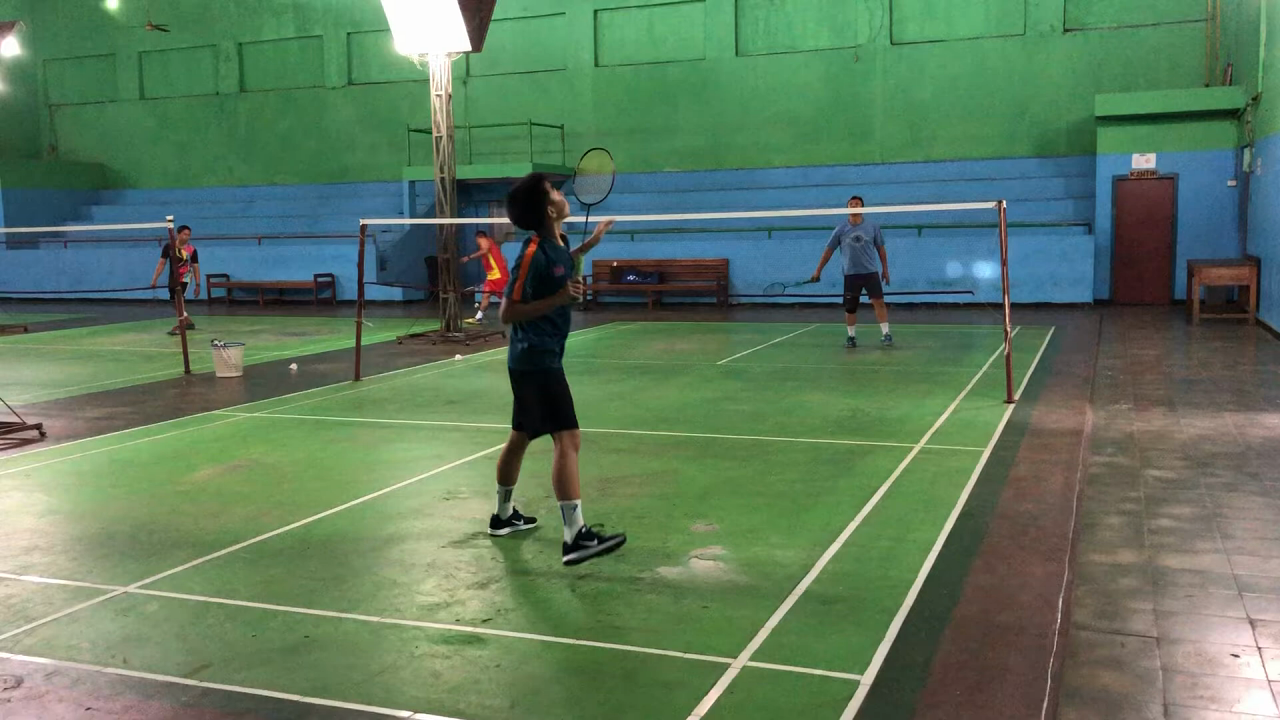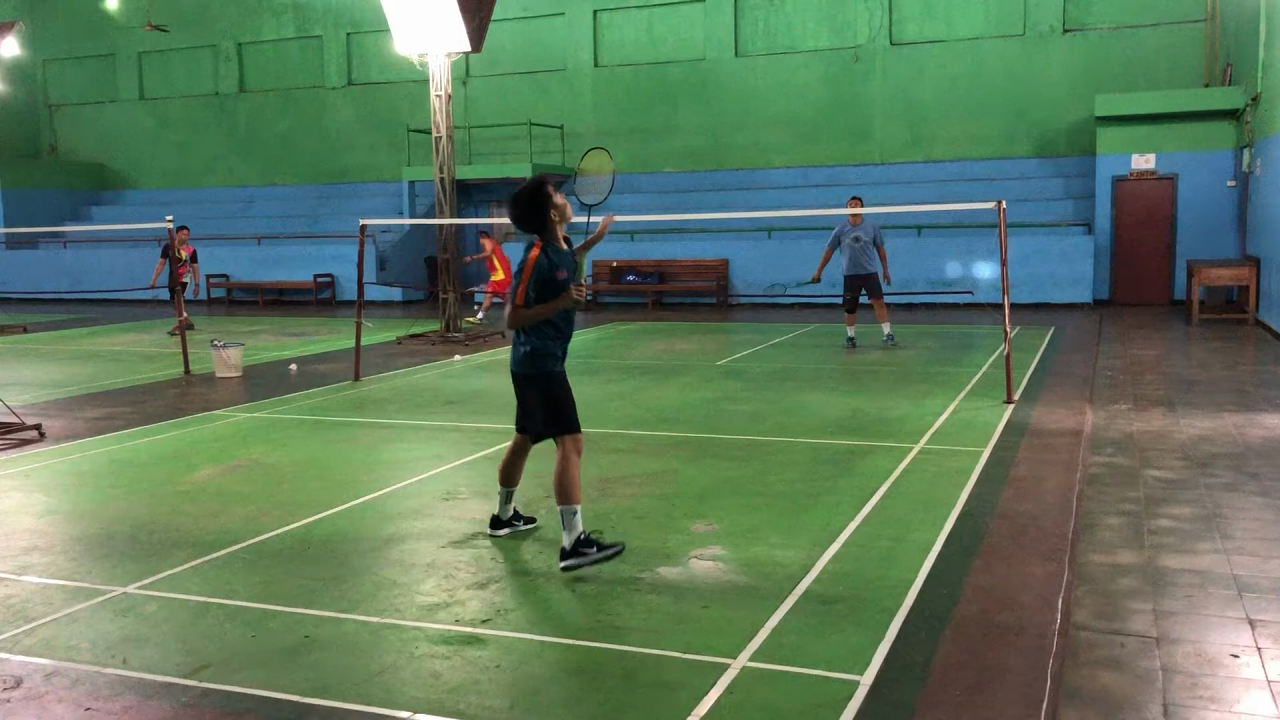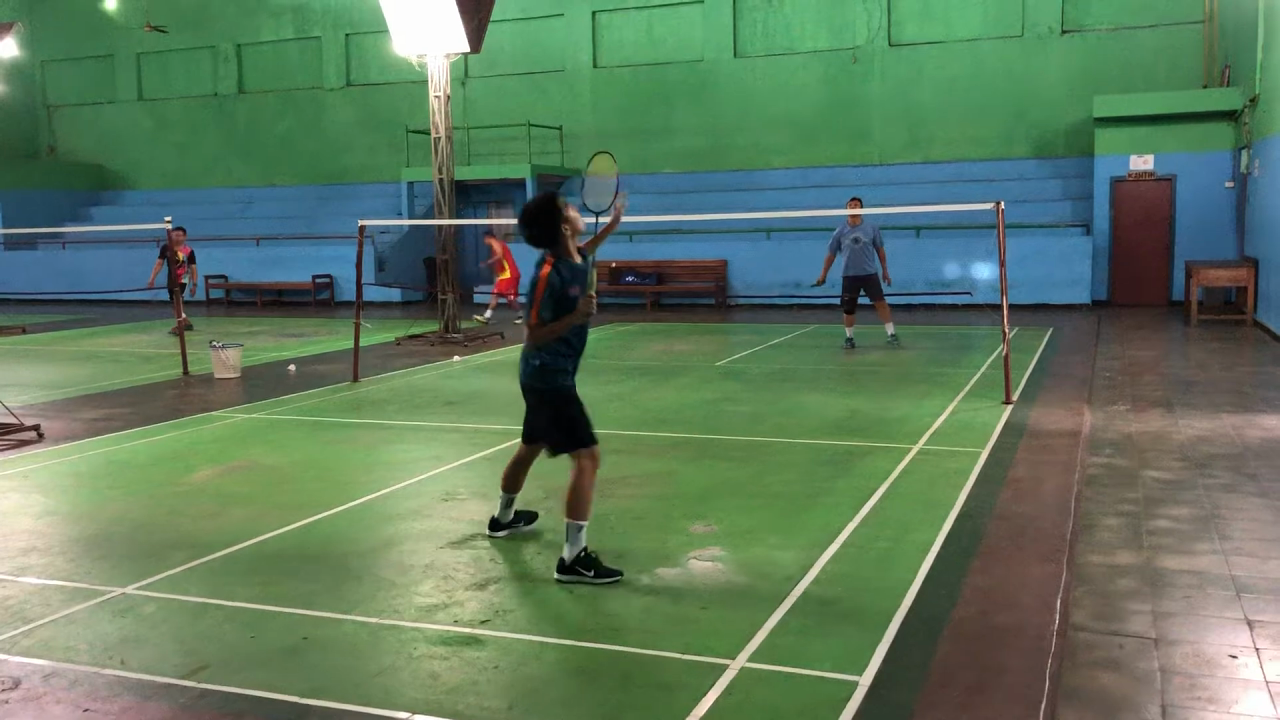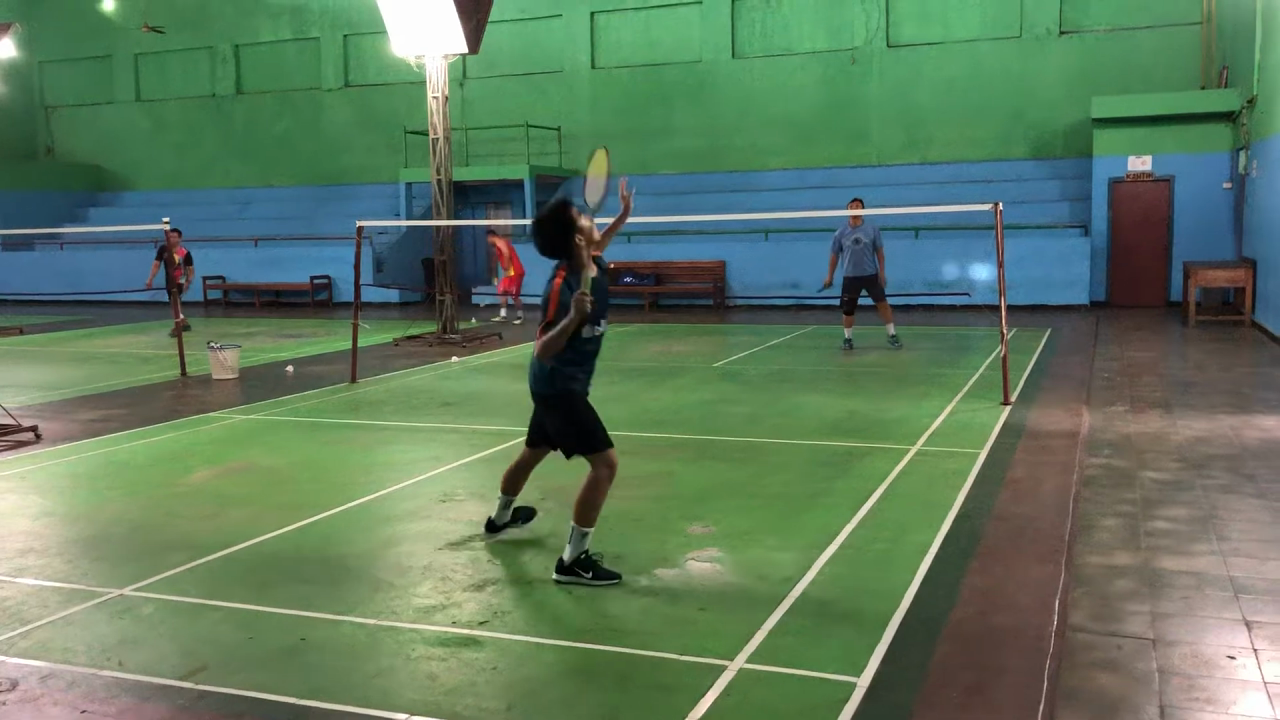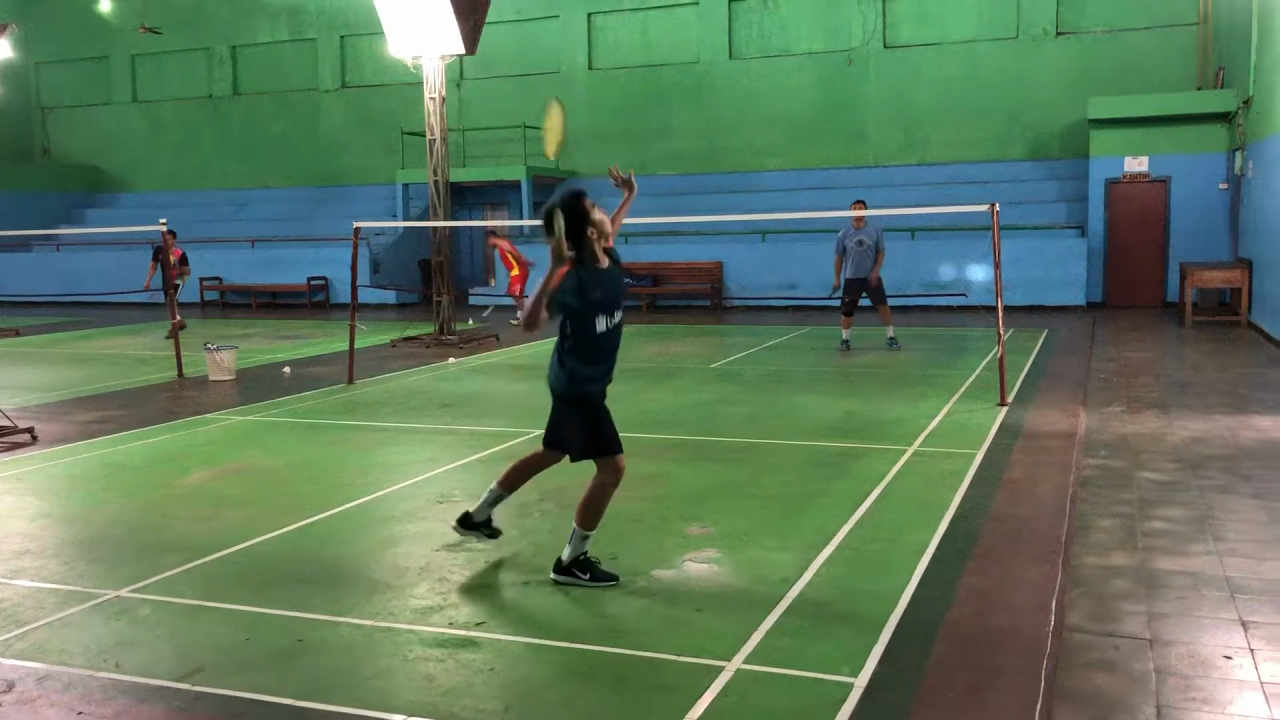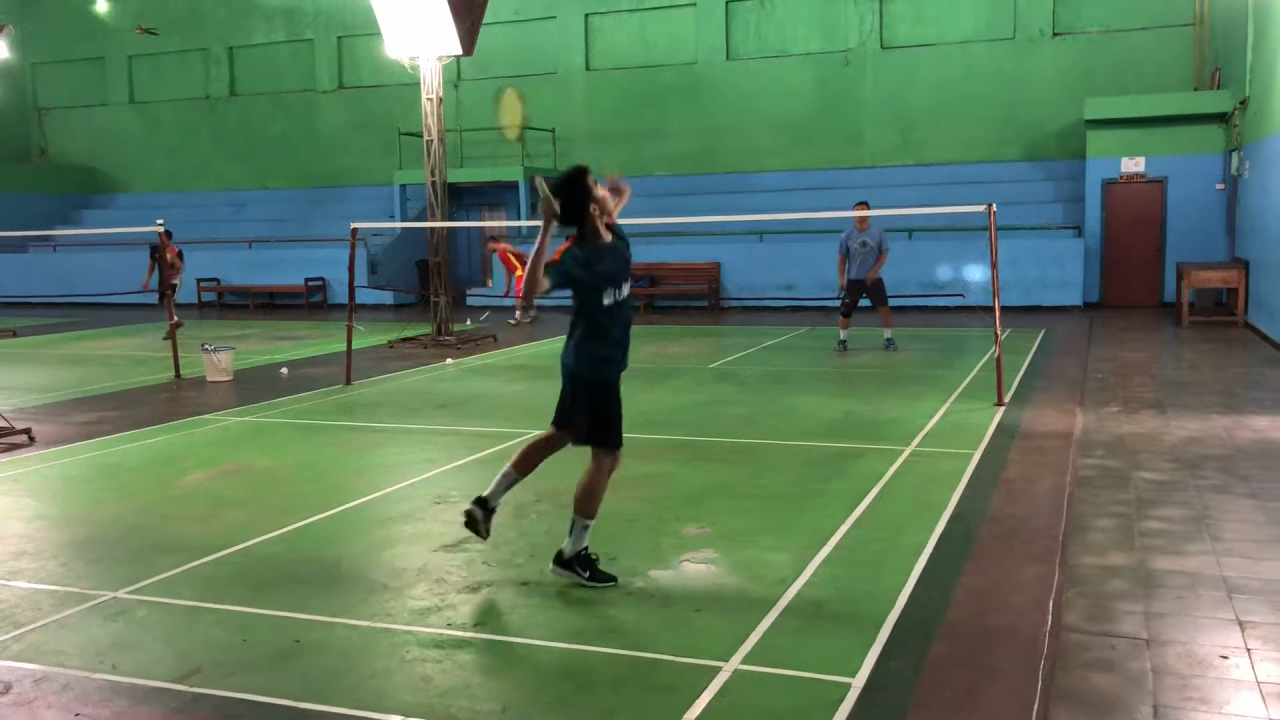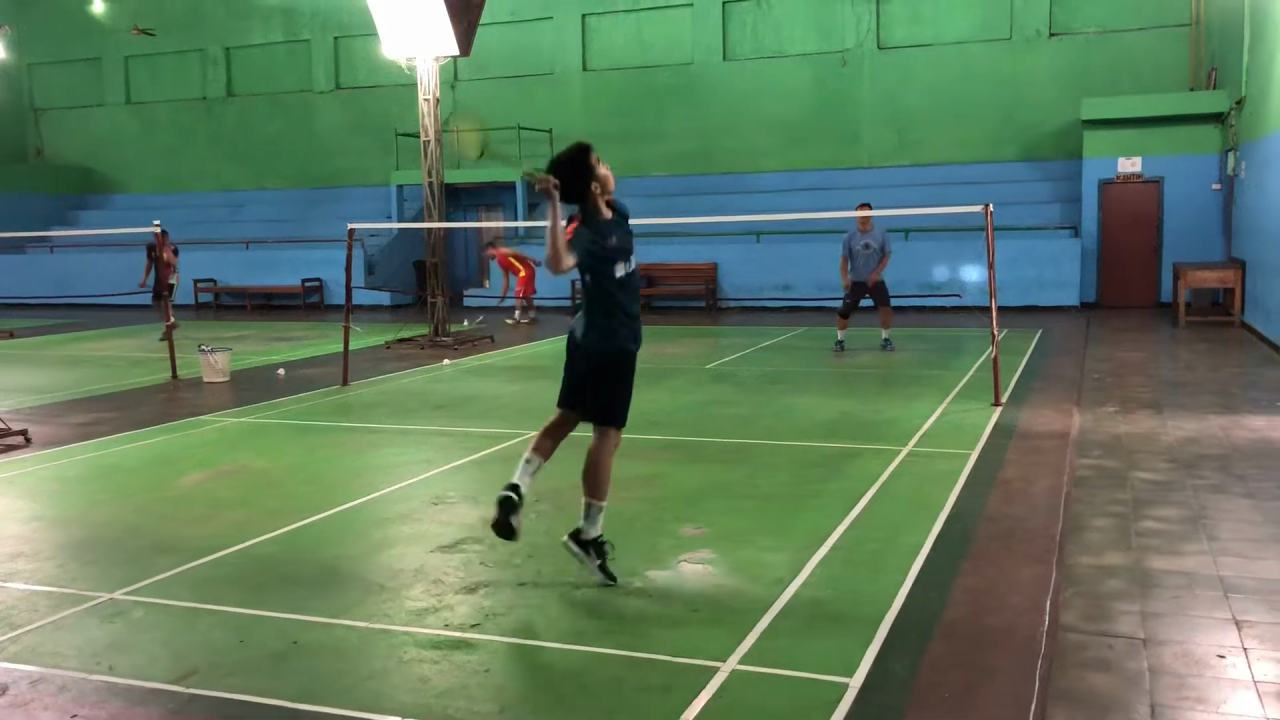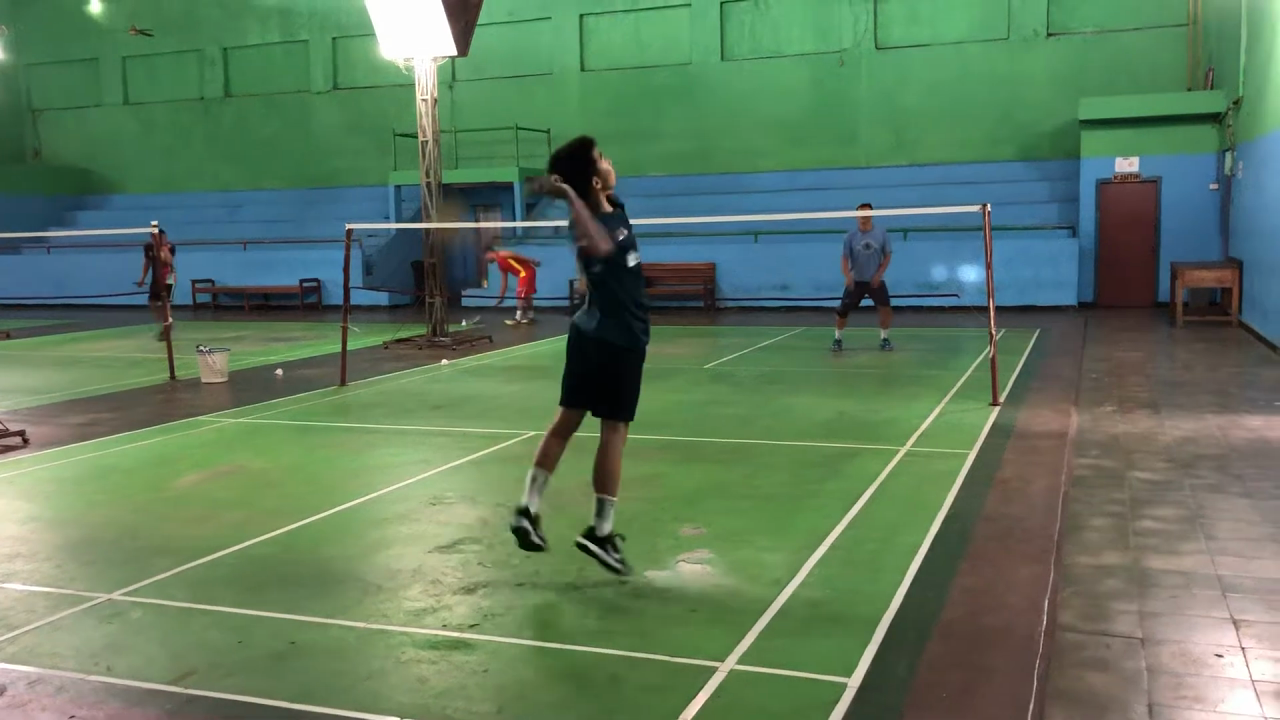
dt=0.1s
person 1, frame 1
left shoulder: (554, 245)
right shoulder: (534, 254)
right elbow: (508, 314)
left wrist: (589, 244)
right wrist: (558, 299)
left hip: (535, 359)
right hip: (536, 360)
left knee: (520, 437)
right knee: (567, 439)
left ankle: (503, 515)
right ankle: (576, 537)
person 1, frame 2
left shoulder: (558, 248)
right shoulder: (537, 257)
right elbow: (513, 318)
left wrist: (592, 241)
right wrist: (562, 303)
left hip: (538, 362)
right hip: (539, 364)
left knee: (524, 439)
right knee: (570, 444)
left ankle: (504, 515)
right ankle: (574, 543)
person 1, frame 3
left shoulder: (573, 258)
right shoulder: (549, 274)
right elbow: (533, 339)
left wrist: (613, 223)
right wrist: (575, 317)
left hip: (551, 377)
right hip: (547, 379)
left knee: (531, 447)
right knee: (586, 457)
left ankle: (504, 517)
right ankle: (574, 559)
person 1, frame 4
left shoulder: (593, 267)
right shoulder: (562, 286)
right elbow: (544, 352)
left wrist: (622, 216)
right wrist: (574, 319)
left hip: (559, 385)
right hip: (561, 388)
left knee: (534, 452)
right knee: (605, 462)
left ankle: (500, 518)
right ankle: (573, 560)
person 1, frame 5
left shoulder: (610, 261)
right shoulder: (572, 277)
left elbow: (611, 224)
right elbow: (529, 324)
left wrist: (627, 197)
right wrist: (556, 271)
left hip: (581, 382)
right hip: (578, 388)
left knee: (549, 455)
right knee: (612, 468)
left ankle: (481, 513)
right ankle: (571, 560)
person 1, frame 6
left shoulder: (615, 236)
right shoulder: (577, 255)
right elbow: (532, 290)
left wrist: (619, 193)
right wrist: (546, 228)
left hip: (594, 363)
right hip: (593, 368)
left knee: (556, 437)
right knee: (605, 457)
left ankle: (488, 502)
right ankle: (572, 553)
person 1, frame 7
left shoulder: (615, 213)
right shoulder: (582, 230)
right elbow: (557, 264)
right wrist: (554, 205)
left hip: (589, 339)
right hip: (610, 344)
left knee: (563, 420)
right knee: (607, 436)
left ankle: (515, 492)
right ankle: (587, 534)
person 1, frame 8
left shoulder: (613, 210)
right shoulder: (593, 223)
right elbow: (599, 247)
right wrist: (570, 196)
left hip: (591, 333)
right hip: (618, 338)
left knee: (567, 419)
right knee: (613, 429)
left ankle: (530, 510)
right ankle: (601, 531)
